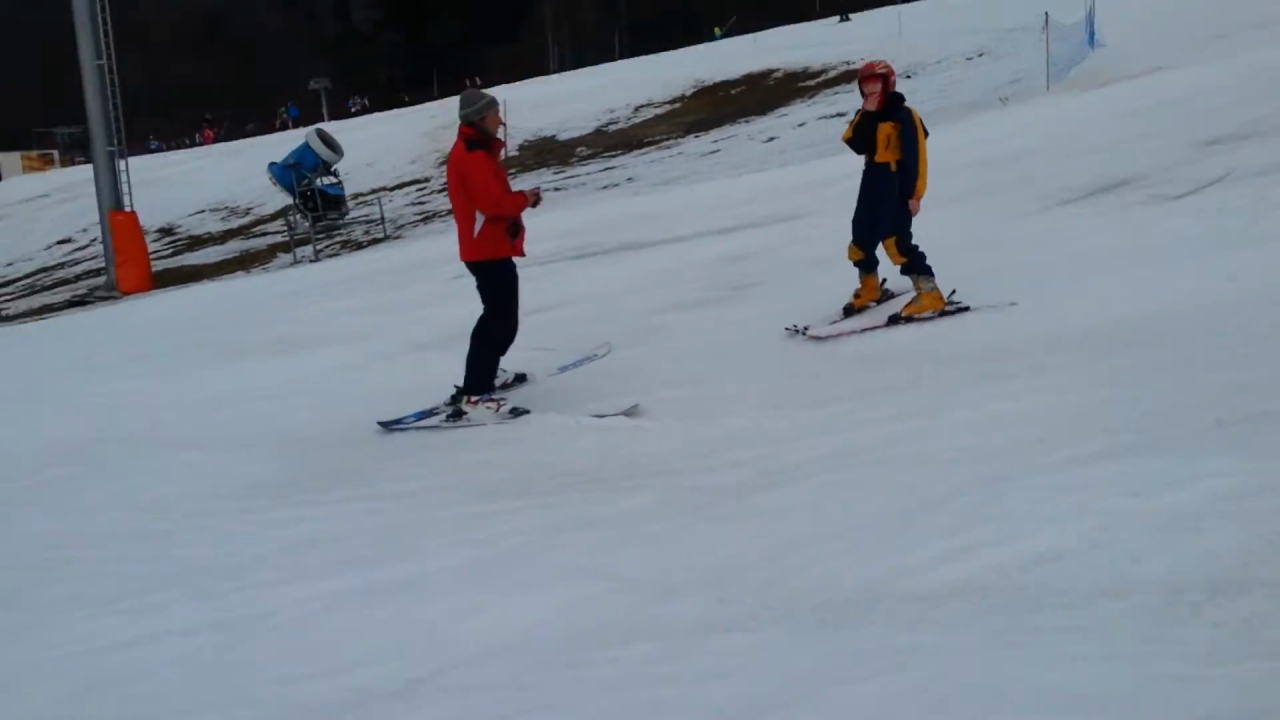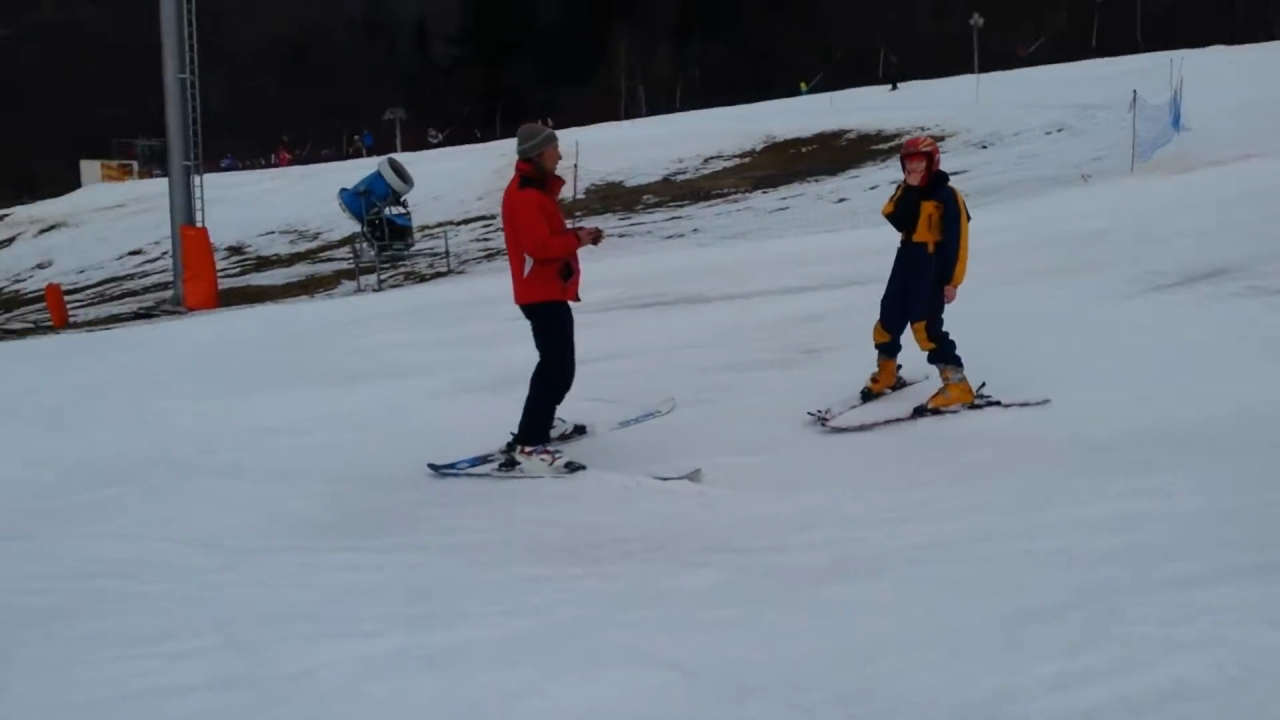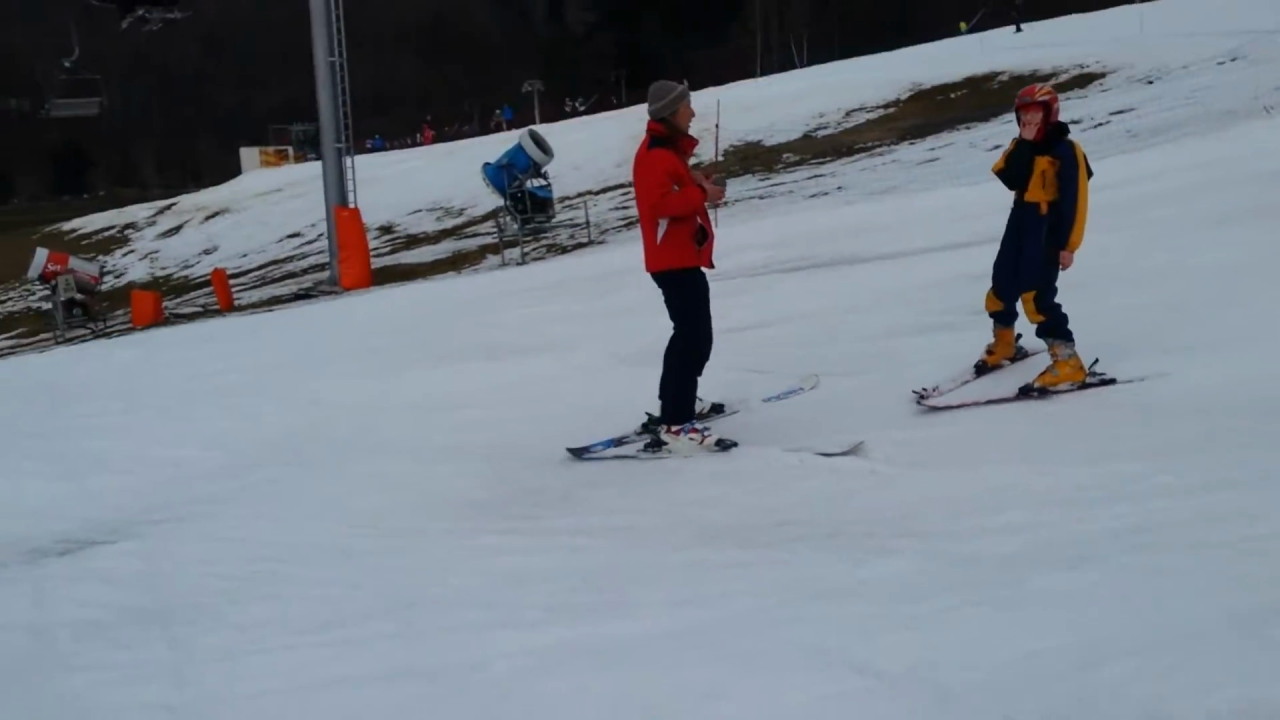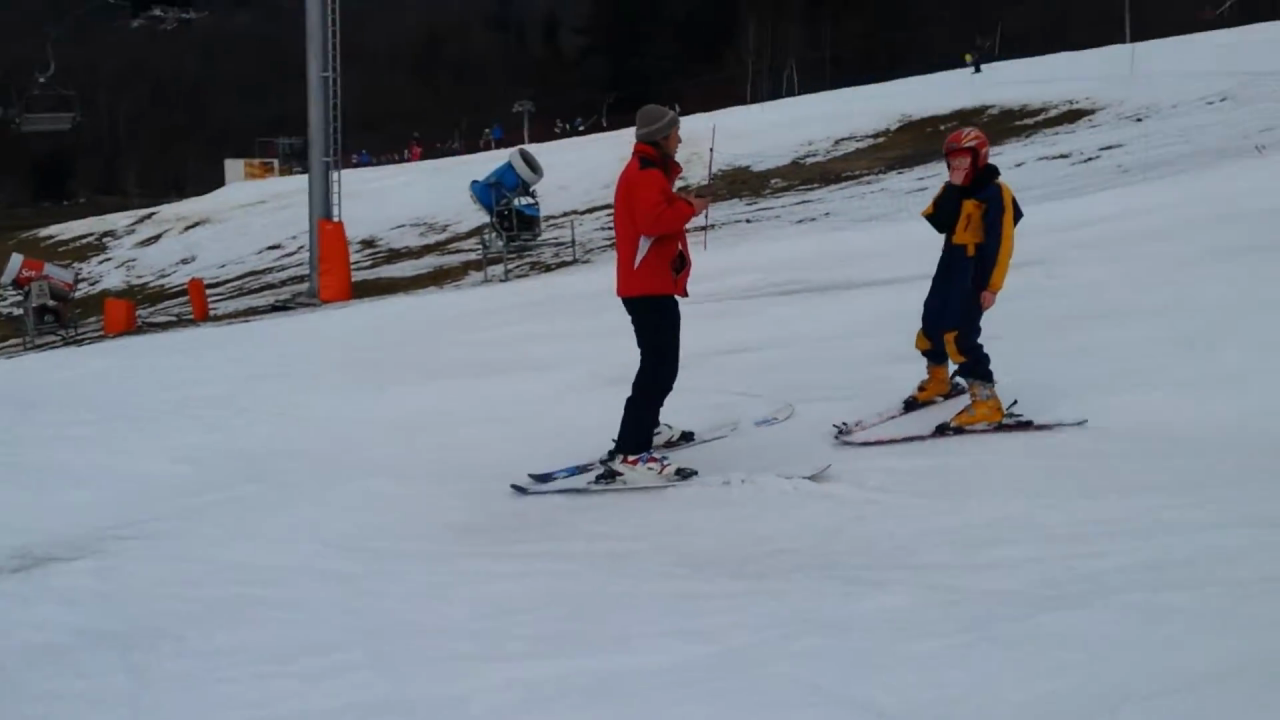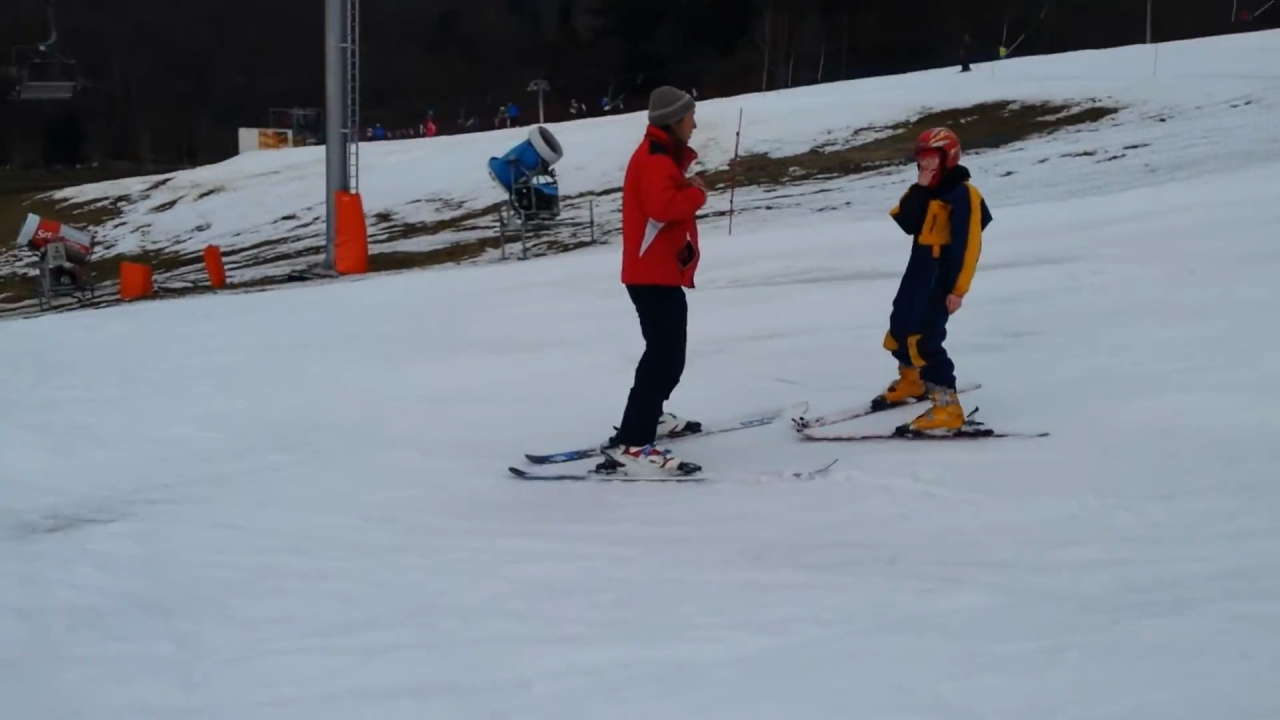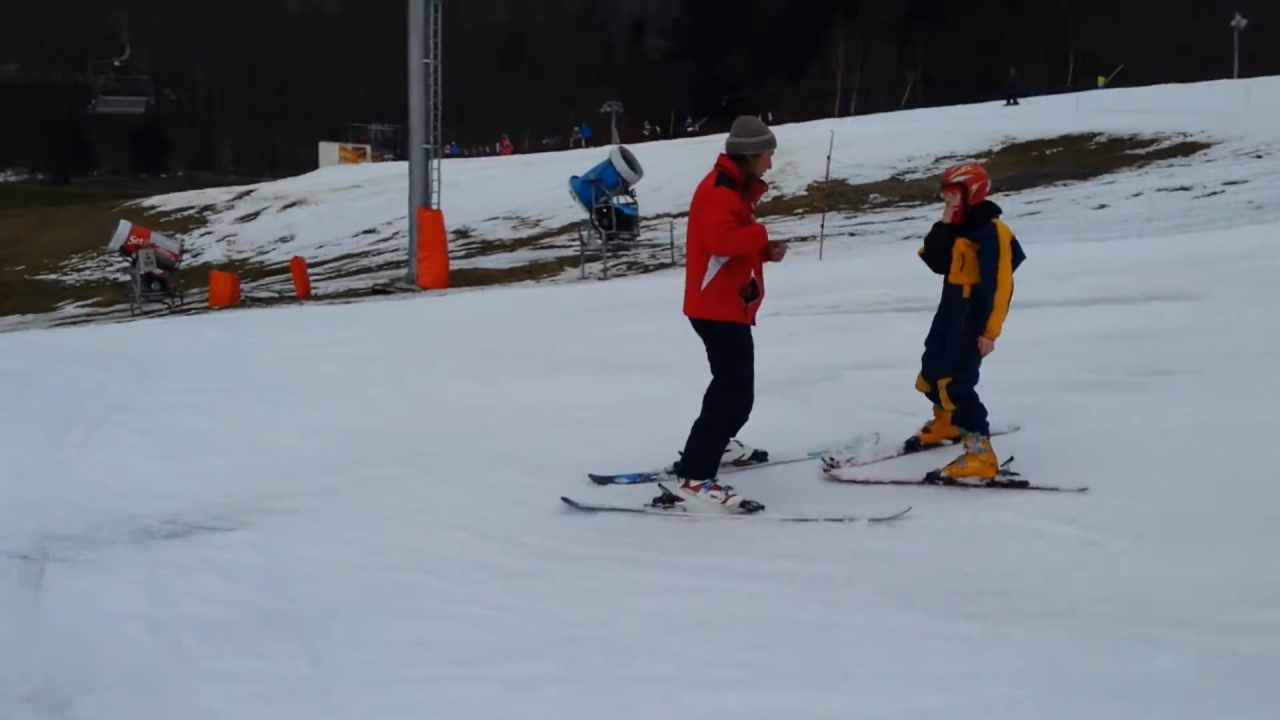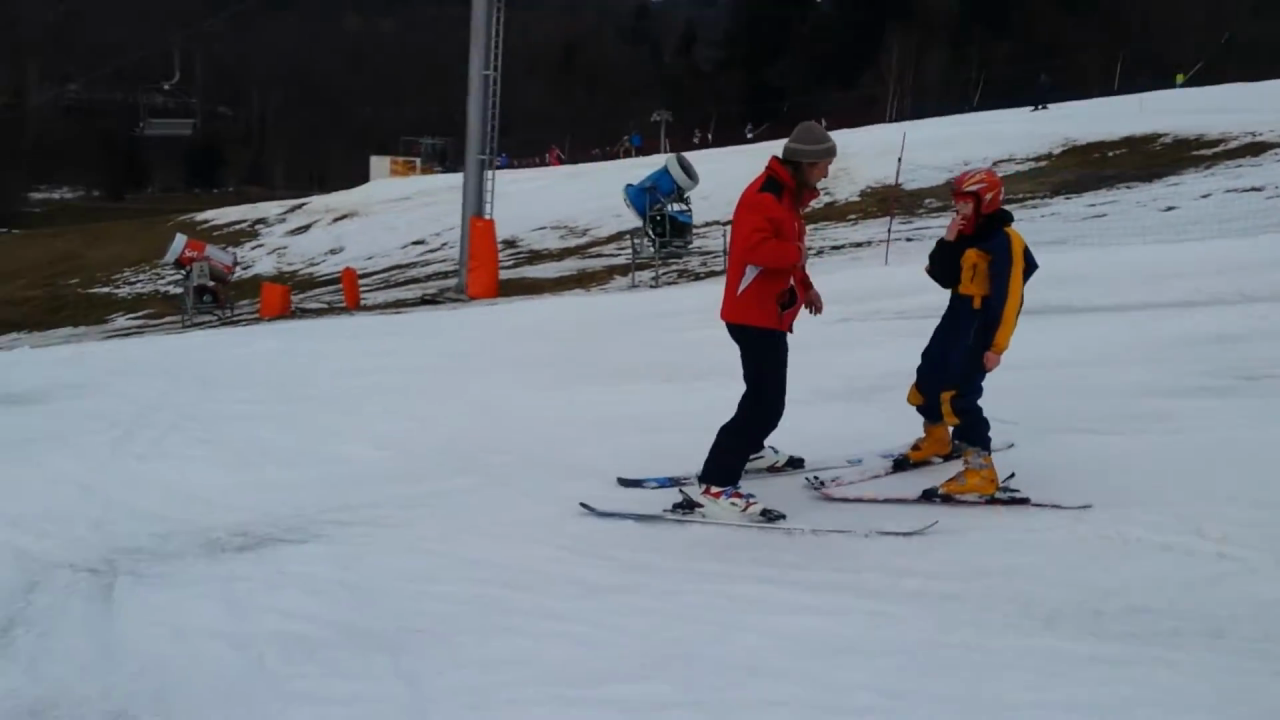
dt=0.4s
person 1, frame 1
left shoulder: (471, 150)
right shoulder: (473, 155)
right elbow: (492, 203)
left wrist: (520, 198)
right wrist: (524, 199)
left hip: (486, 247)
right hip: (489, 250)
left knee: (495, 314)
right knee: (502, 321)
left ankle: (483, 376)
right ankle: (474, 395)
person 1, frame 2
left shoulder: (535, 188)
right shoulder: (525, 193)
right elbow: (538, 245)
left wrist: (576, 233)
right wrist: (576, 240)
left hip: (548, 289)
right hip: (541, 292)
left knee: (555, 362)
right knee: (558, 367)
left ankle: (542, 423)
right ankle: (529, 445)
person 1, frame 3
left shoulder: (668, 147)
right shoulder: (656, 151)
right elbow: (658, 203)
left wrist: (697, 184)
right wrist: (702, 194)
left hip: (679, 256)
right hip: (675, 259)
left knee: (689, 334)
right knee: (696, 339)
left ankle: (677, 402)
right ankle: (674, 424)
person 1, frame 4
left shoulder: (645, 170)
right shoulder: (647, 173)
right elbow: (654, 221)
left wrist: (679, 203)
right wrist: (689, 207)
left hip: (649, 282)
right hip: (649, 285)
left knee: (658, 362)
right knee: (660, 367)
left ankle: (645, 428)
right ankle: (630, 452)
person 1, frame 5
left shoulder: (660, 155)
right shoulder: (655, 157)
right elbow: (664, 206)
left wrist: (690, 191)
right wrist: (697, 194)
left hip: (657, 271)
right hip: (656, 274)
left knee: (663, 351)
right knee: (668, 358)
left ankle: (649, 416)
right ankle: (631, 443)
person 1, frame 6
left shoulder: (734, 186)
right shoulder: (720, 189)
right elbow: (721, 240)
left wrist: (767, 250)
right wrist: (760, 233)
left hip: (725, 304)
right hip: (719, 307)
left knee: (729, 382)
right knee: (736, 395)
left ankle: (717, 444)
right ankle: (692, 476)
person 1, frame 7
left shoulder: (785, 193)
right shoulder: (765, 195)
right elbow: (753, 248)
left wrist: (804, 286)
right wrist: (794, 255)
left hip: (768, 312)
right hip: (756, 314)
left knee: (766, 391)
right knee: (766, 402)
left ankle: (750, 449)
person 2, frame 1
left shoulder: (903, 115)
right shoulder: (866, 115)
left elbow: (916, 156)
right elbow: (858, 145)
left wrist: (915, 193)
right wrist: (866, 114)
left hip: (896, 183)
right hip: (871, 181)
left knee: (895, 240)
right knee: (861, 240)
left ankle: (929, 294)
right ankle: (870, 289)
person 2, frame 2
left shoulder: (947, 196)
right shoulder: (906, 192)
left elbow: (957, 241)
right elbow: (898, 222)
left wrist: (952, 280)
right wrist: (909, 190)
left hip: (932, 265)
right hip: (906, 260)
left knee: (925, 325)
right knee: (888, 320)
left ankle: (957, 385)
right ankle: (887, 373)
person 2, frame 3
left shoulder: (1066, 149)
right shoulder: (1022, 146)
left elbow: (1076, 200)
right elbow: (1010, 180)
left wrist: (1069, 244)
right wrist: (1023, 145)
left hip: (1047, 227)
right hip: (1019, 221)
left knee: (1035, 294)
right knee: (1001, 286)
left ankle: (1067, 362)
right ankle: (1004, 344)
person 2, frame 4
left shoulder: (994, 192)
right shoulder: (955, 188)
left elbow: (1001, 242)
right elbow: (941, 224)
left wrist: (992, 285)
right wrist: (951, 190)
left hip: (975, 269)
right hip: (950, 263)
left knee: (958, 335)
right knee: (931, 326)
left ankle: (986, 402)
right ankle: (938, 381)
person 2, frame 5
left shoulder: (962, 193)
right shoulder: (925, 189)
left elbow: (968, 244)
right elbow: (909, 225)
left wrist: (958, 288)
right wrist: (918, 190)
left hip: (943, 271)
right hip: (919, 265)
left knee: (923, 338)
right knee: (899, 328)
left ankle: (947, 406)
right ankle: (912, 381)
person 2, frame 6
left shoulder: (991, 231)
right shoulder: (956, 226)
left elbow: (999, 284)
right elbow: (937, 264)
left wrist: (990, 330)
right wrist: (942, 227)
left hip: (974, 312)
right hip: (951, 306)
left knee: (955, 380)
right knee: (931, 369)
left ankle: (980, 454)
right ankle: (946, 423)
person 2, frame 7
left shoulder: (1004, 241)
right shoulder: (965, 235)
left elbow: (1009, 297)
right elbow: (945, 279)
left wrist: (997, 344)
right wrist: (947, 242)
left hip: (981, 324)
right hip: (956, 318)
left knee: (956, 394)
right knee: (927, 381)
left ankle: (980, 470)
right ankle: (937, 439)
